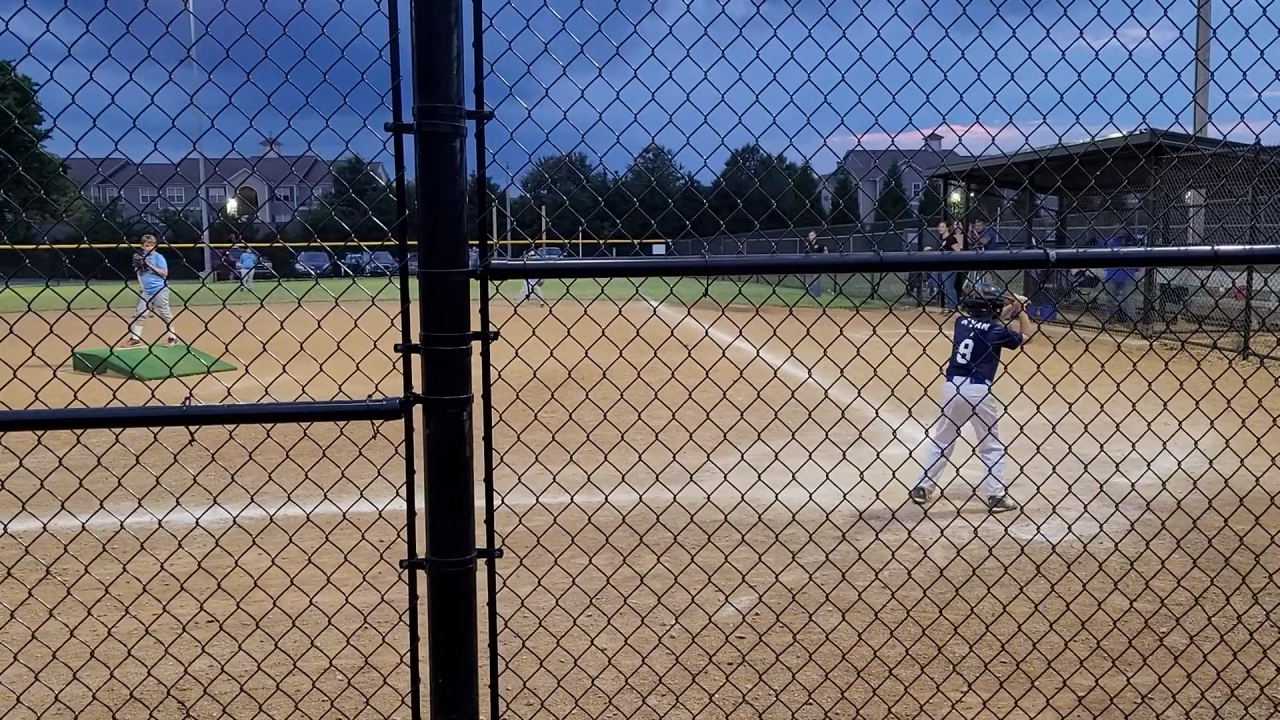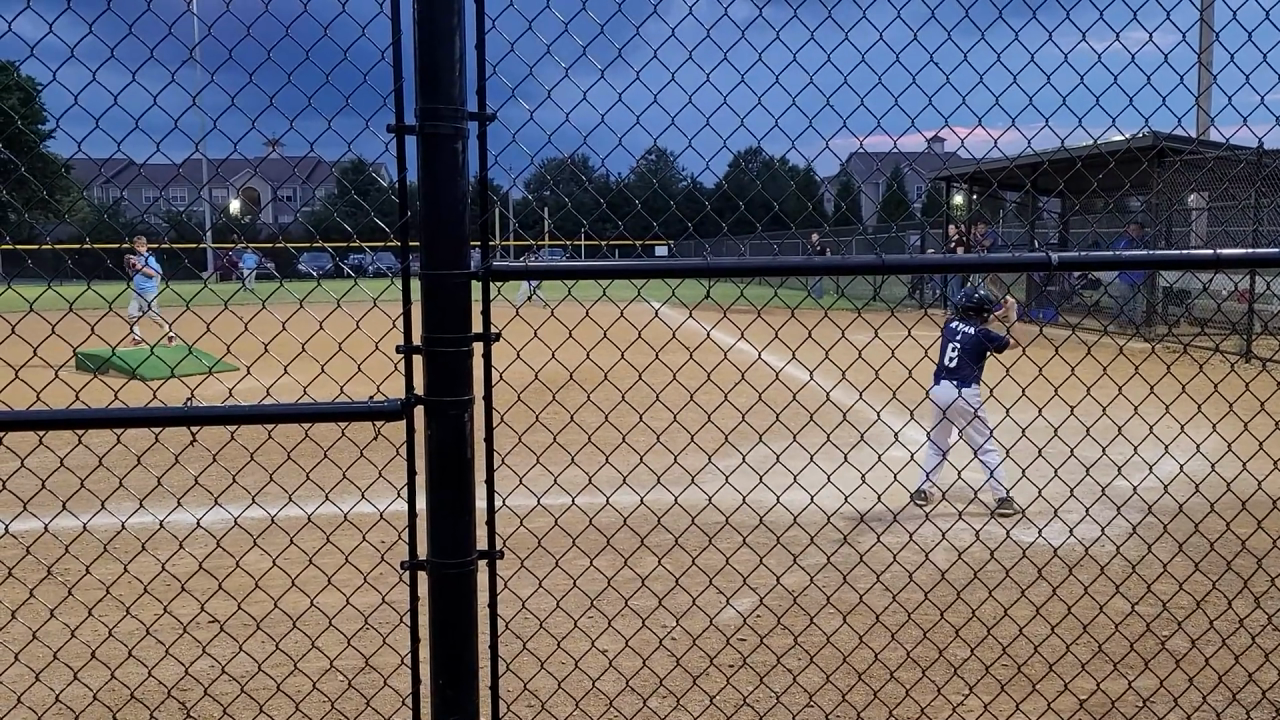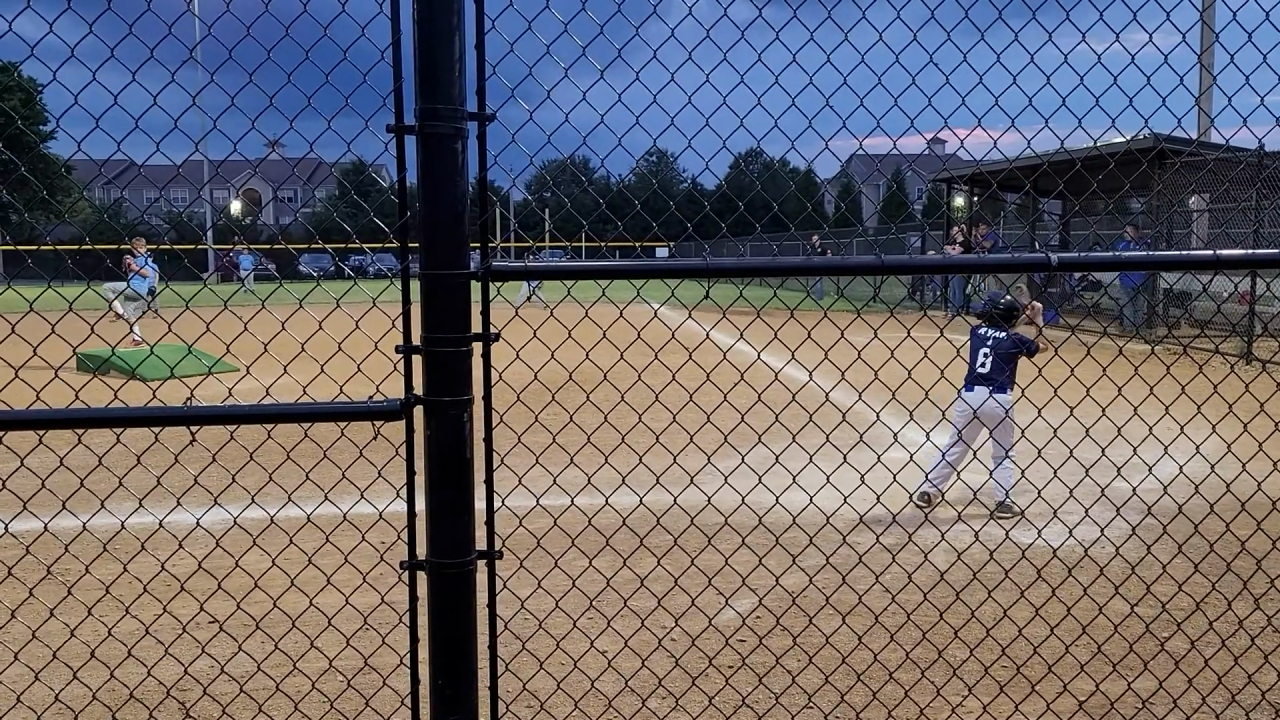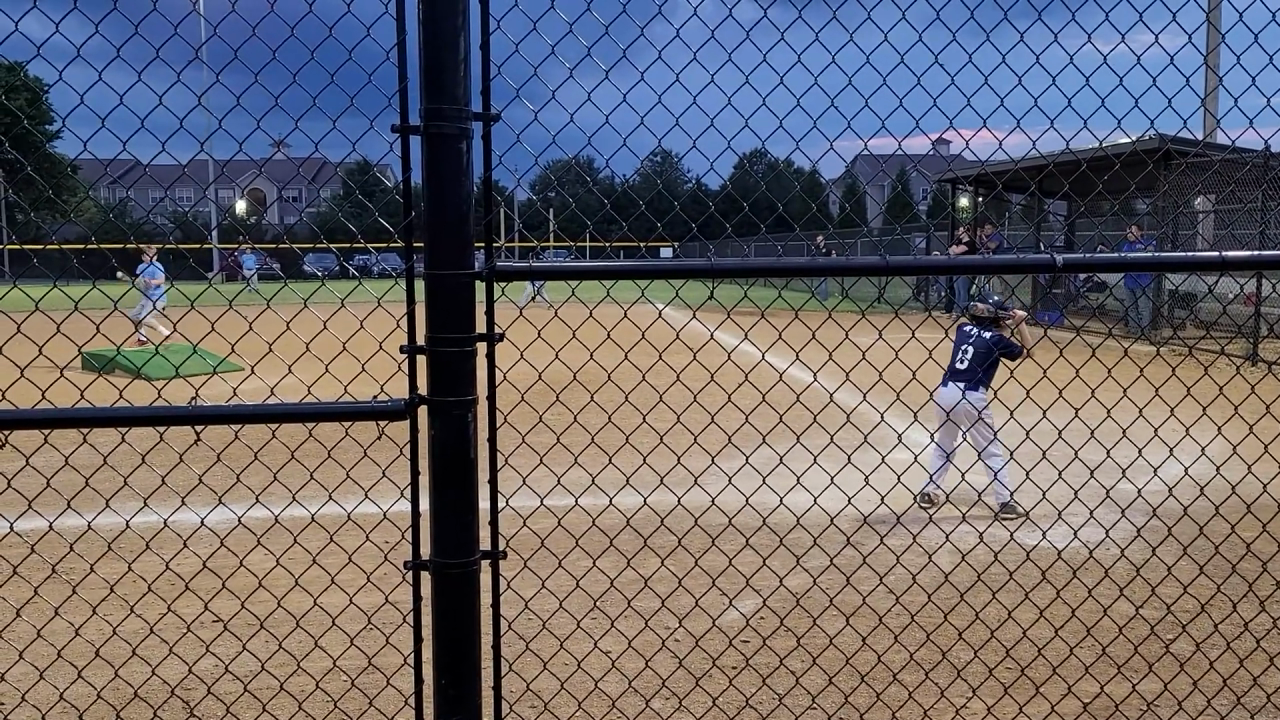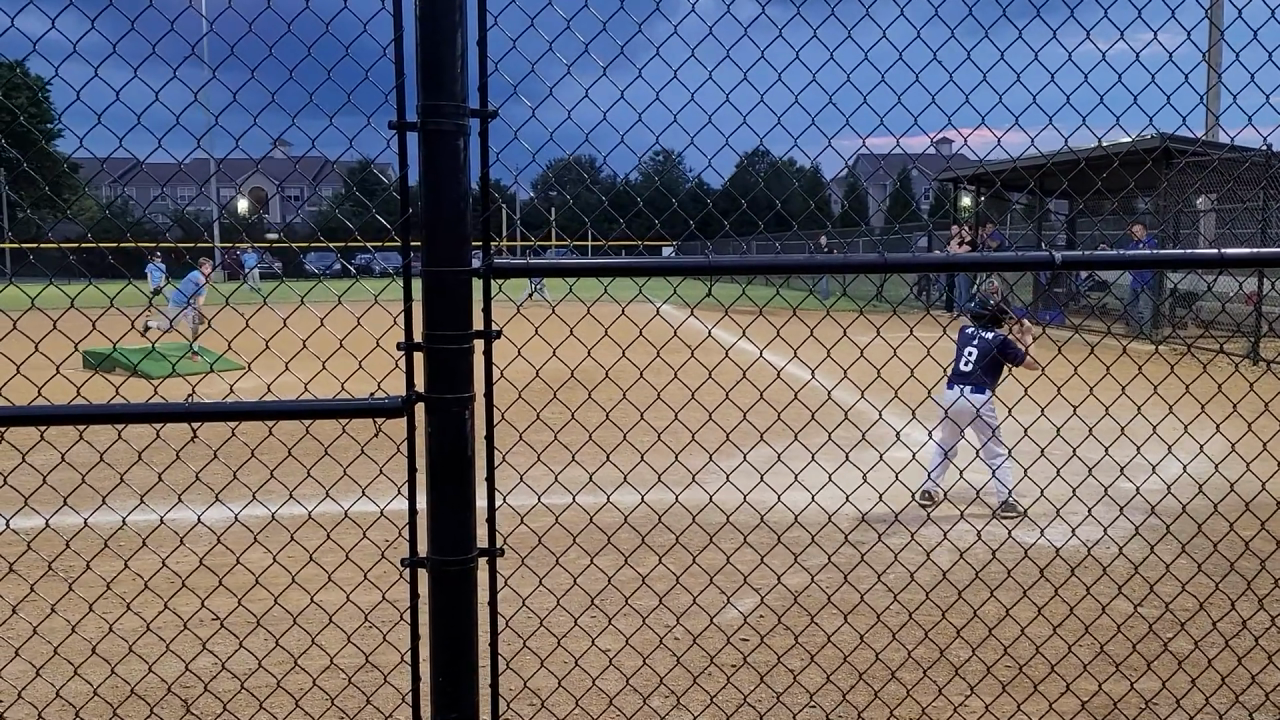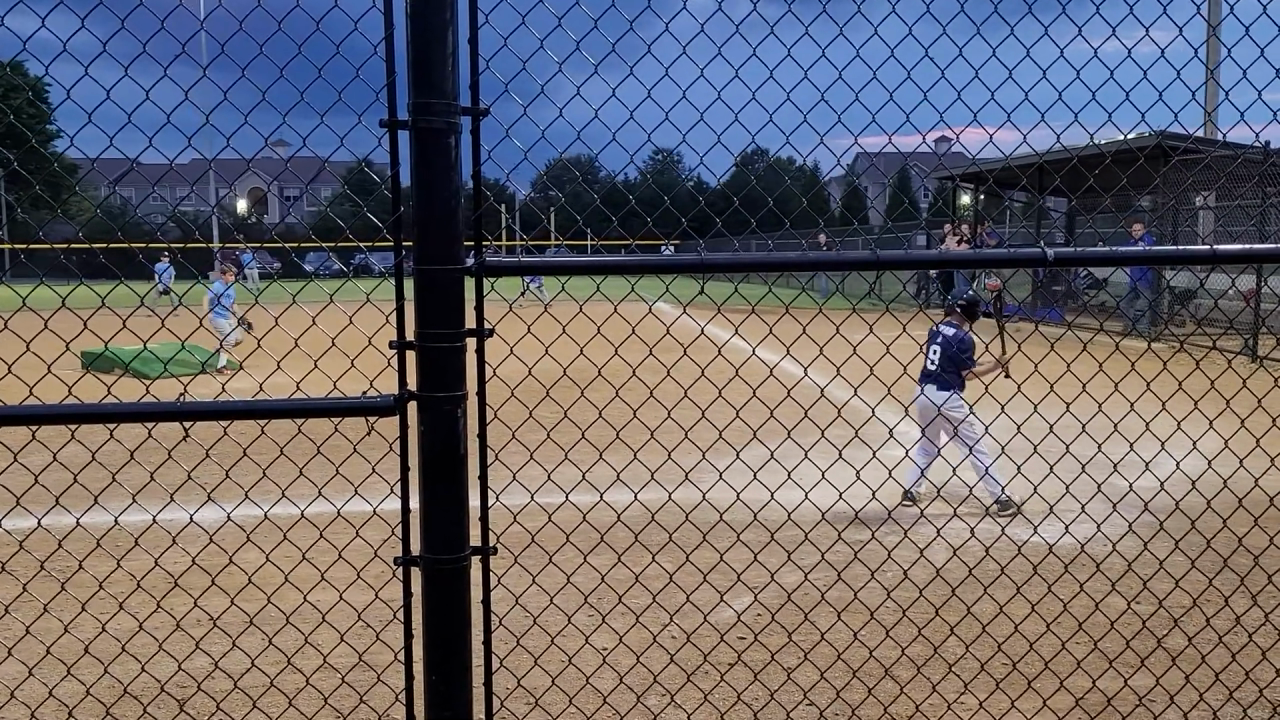
dt=0.5s
person 1, frame 1
left shoulder: (961, 321)
right shoulder: (996, 330)
right elbow: (1027, 337)
left wrist: (1010, 309)
right wrist: (1021, 311)
left hip: (952, 385)
right hip: (978, 389)
left knee: (940, 441)
right knee: (991, 445)
left ankle: (923, 488)
right ankle: (996, 496)
person 1, frame 2
left shoulder: (950, 324)
right shoulder: (982, 334)
right elbow: (1015, 342)
left wrist: (1001, 313)
right wrist: (1011, 314)
left hip: (940, 389)
right hip: (965, 392)
left knee: (937, 443)
right knee: (986, 446)
left ankle: (924, 490)
right ankle: (1003, 498)
person 1, frame 3
left shoulder: (976, 331)
right shoulder: (1013, 339)
right elbow: (1043, 347)
left wrist: (1024, 318)
right wrist: (1037, 319)
left hip: (969, 395)
right hip: (998, 399)
left knee: (954, 448)
right knee: (1003, 452)
left ankle: (927, 492)
right ankle: (1004, 502)
person 1, frame 4
left shoulder: (963, 328)
right shoulder: (997, 339)
right elbow: (1027, 352)
left wrist: (1009, 325)
right wrist: (1020, 324)
left hip: (946, 392)
right hip: (972, 396)
left knee: (943, 446)
right knee: (992, 451)
left ankle: (929, 493)
right ankle: (1006, 502)
person 1, frame 5
left shoulder: (965, 331)
right shoulder: (1002, 340)
right elbow: (1033, 365)
left wrist: (1014, 335)
right wrist: (1026, 338)
left hip: (951, 393)
right hip: (978, 398)
left knee: (943, 445)
right knee: (997, 452)
left ankle: (929, 491)
right ankle: (1007, 502)
person 1, frame 6
left shoulder: (935, 330)
right shoulder: (964, 338)
right elbow: (968, 373)
left wrist: (979, 362)
right wrist: (996, 365)
left hip: (925, 394)
right hip: (948, 398)
left knee: (926, 446)
right knee: (977, 448)
left ankle: (910, 491)
right ankle: (1001, 499)
